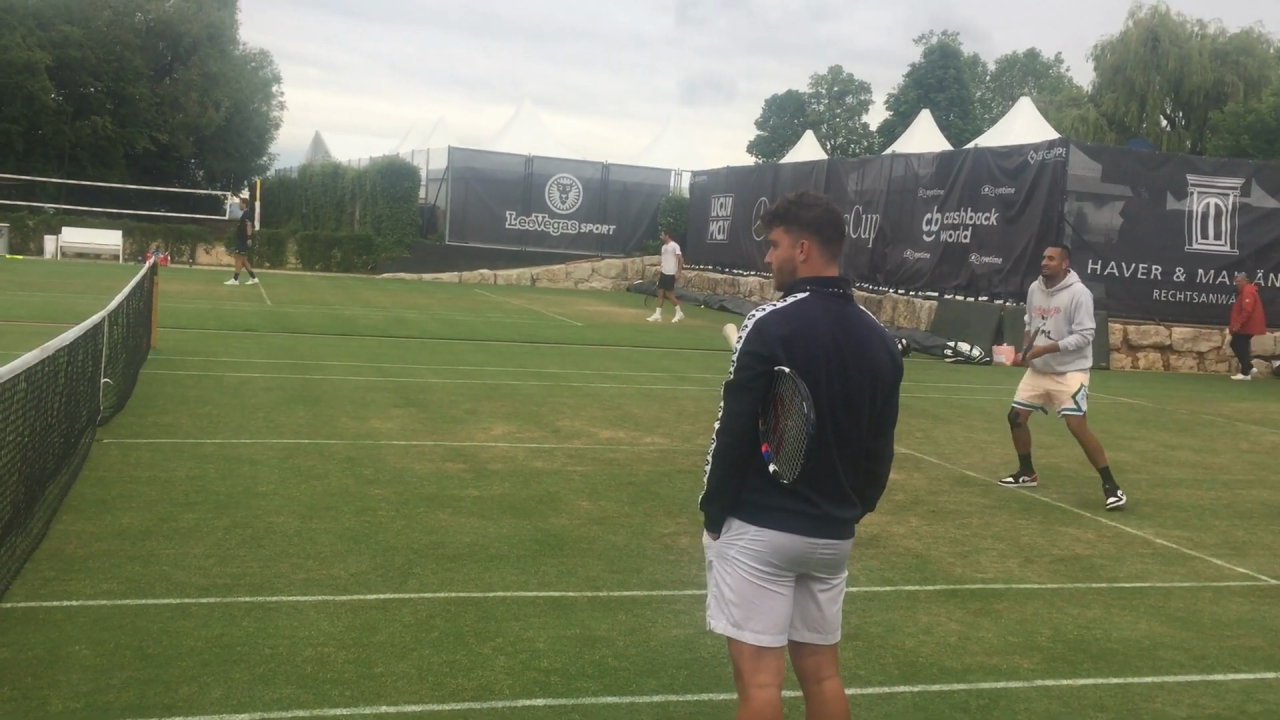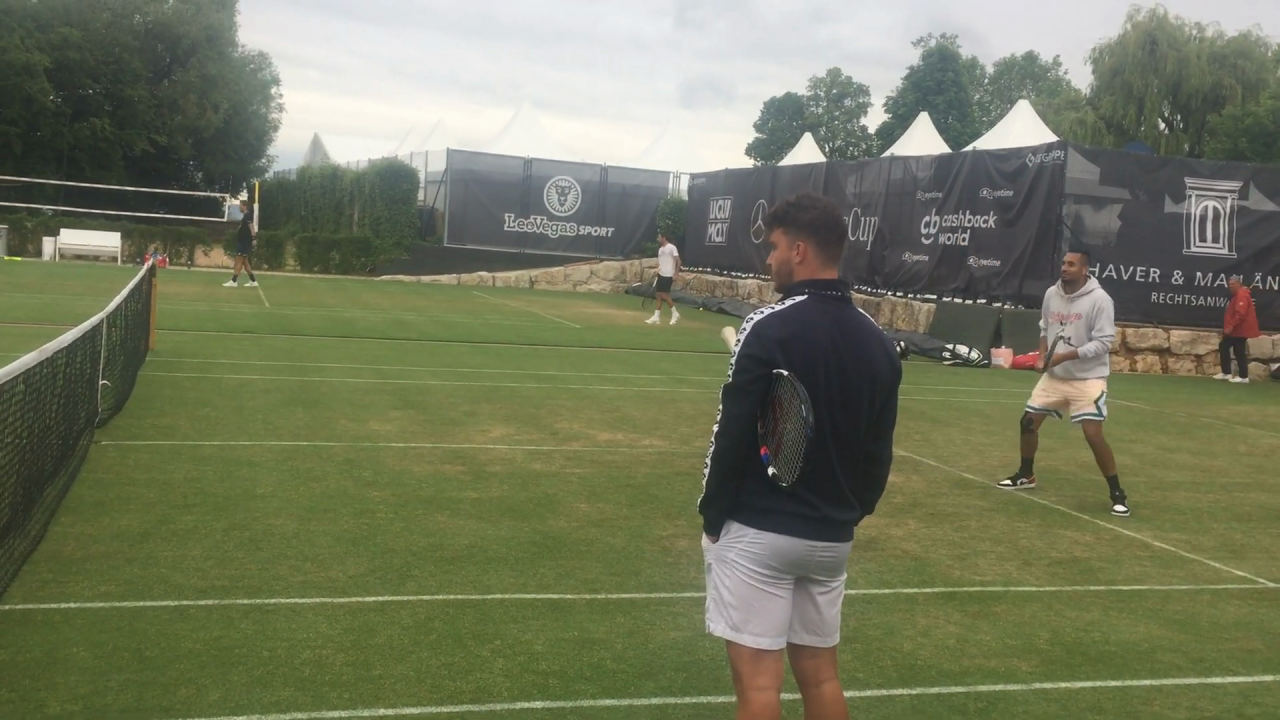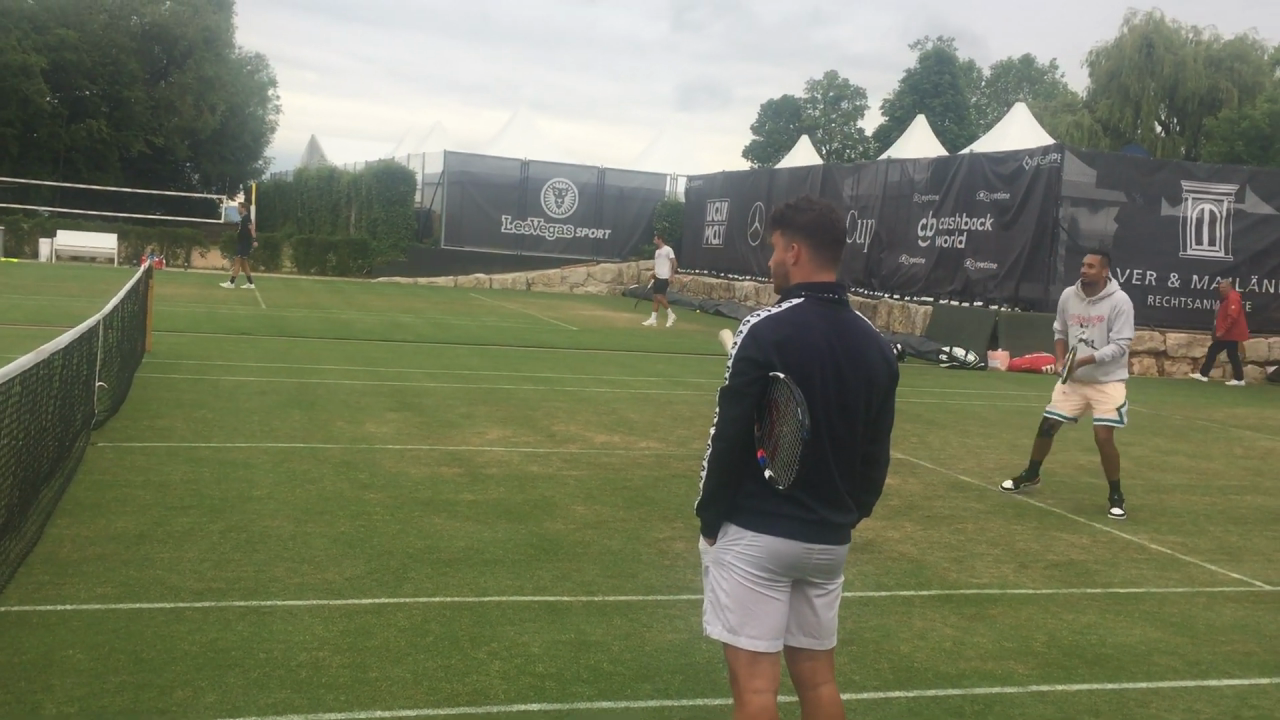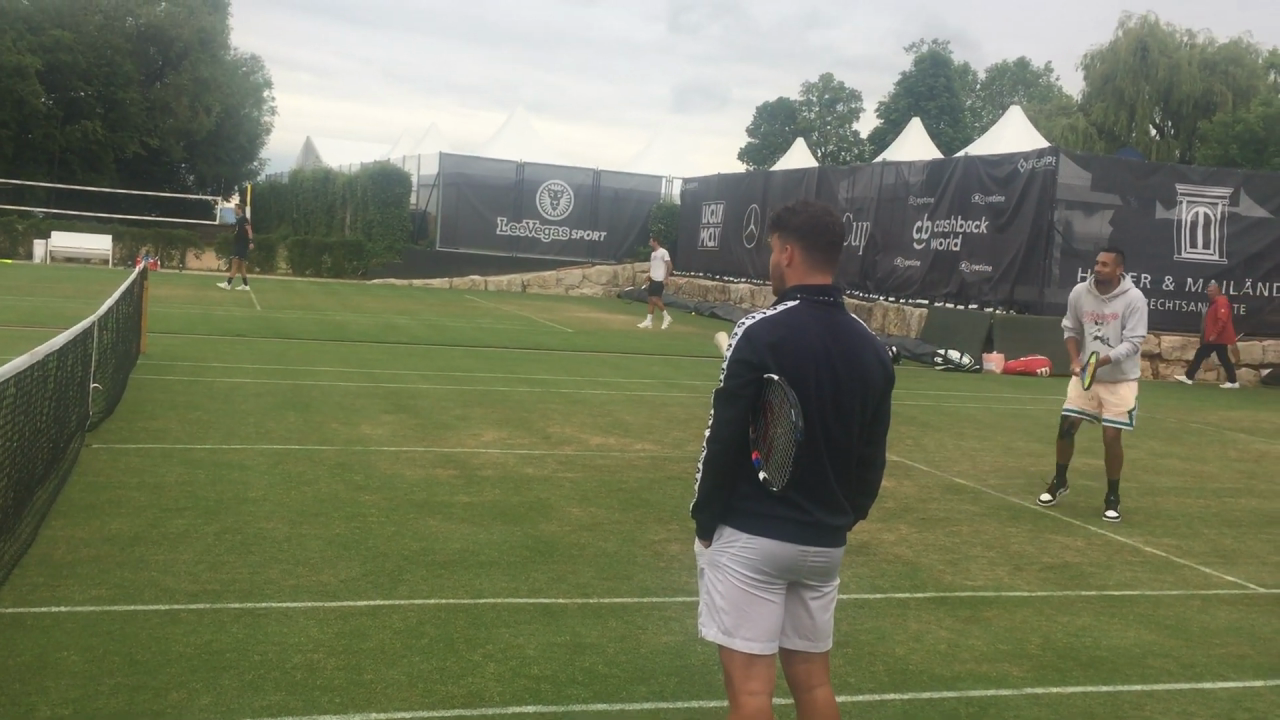
dt=0.1s
person 1, frame 1
left shoulder: (770, 325)
right shoulder: (879, 339)
left elbow: (734, 432)
right elbow: (880, 449)
left wrist: (713, 512)
left hip: (759, 529)
right hip: (832, 535)
left knee: (759, 677)
right knee: (821, 670)
person 1, frame 2
left shoulder: (769, 328)
right shoulder: (878, 342)
left elbow: (733, 435)
right elbow: (879, 452)
left wrist: (713, 516)
left hip: (758, 532)
right hip: (831, 537)
right knee: (820, 674)
person 1, frame 3
left shoulder: (765, 331)
right shoulder: (875, 346)
left elbow: (729, 437)
right elbow: (876, 455)
left wrist: (710, 518)
left hip: (755, 534)
right hip: (829, 540)
right knee: (817, 676)
person 1, frame 4
left shoulder: (760, 333)
right shoulder: (872, 348)
left elbow: (724, 439)
right elbow: (872, 458)
left wrist: (705, 520)
left hip: (750, 537)
right hip: (824, 543)
person 2, frame 1
left shoulder: (1079, 293)
right shoulder: (1035, 289)
left elbow: (1084, 336)
left wrist: (1047, 348)
right wrist: (1026, 350)
left hip: (1071, 372)
right hip: (1039, 369)
left knee: (1077, 426)
right knee: (1016, 417)
left ankle: (1111, 486)
right ankle: (1027, 473)
person 2, frame 2
left shoulder: (1100, 299)
right shoulder: (1051, 294)
left elbow: (1103, 343)
left wrist: (1067, 355)
right wrist: (1042, 356)
left hip: (1088, 378)
right hip: (1054, 375)
left knee: (1093, 433)
right knee: (1028, 422)
left ankle: (1117, 493)
right ankle: (1026, 474)
person 2, frame 3
left shoulder: (1120, 302)
right shoulder: (1068, 296)
left elbow: (1120, 346)
left wrist: (1084, 361)
right wrist: (1061, 360)
left hip: (1108, 381)
right hip: (1072, 379)
left knee: (1104, 438)
right knee: (1046, 428)
left ankle: (1116, 496)
right ankle: (1030, 475)
person 2, frame 4
left shoulder: (1135, 299)
right shoulder: (1079, 293)
left elbow: (1133, 343)
right elbow: (1070, 328)
left wrist: (1101, 362)
right wrist: (1075, 359)
left hip: (1122, 379)
left knee: (1111, 437)
right knee: (1066, 427)
left ankle: (1112, 497)
right ankle: (1059, 481)
